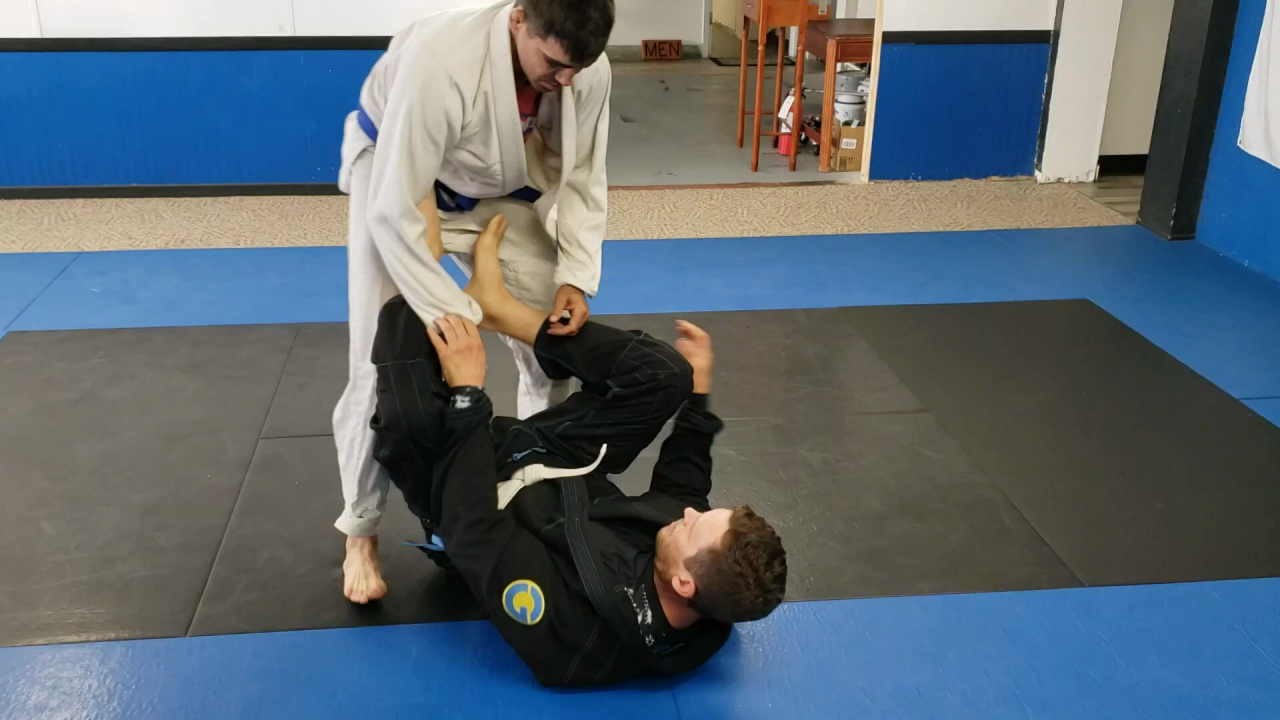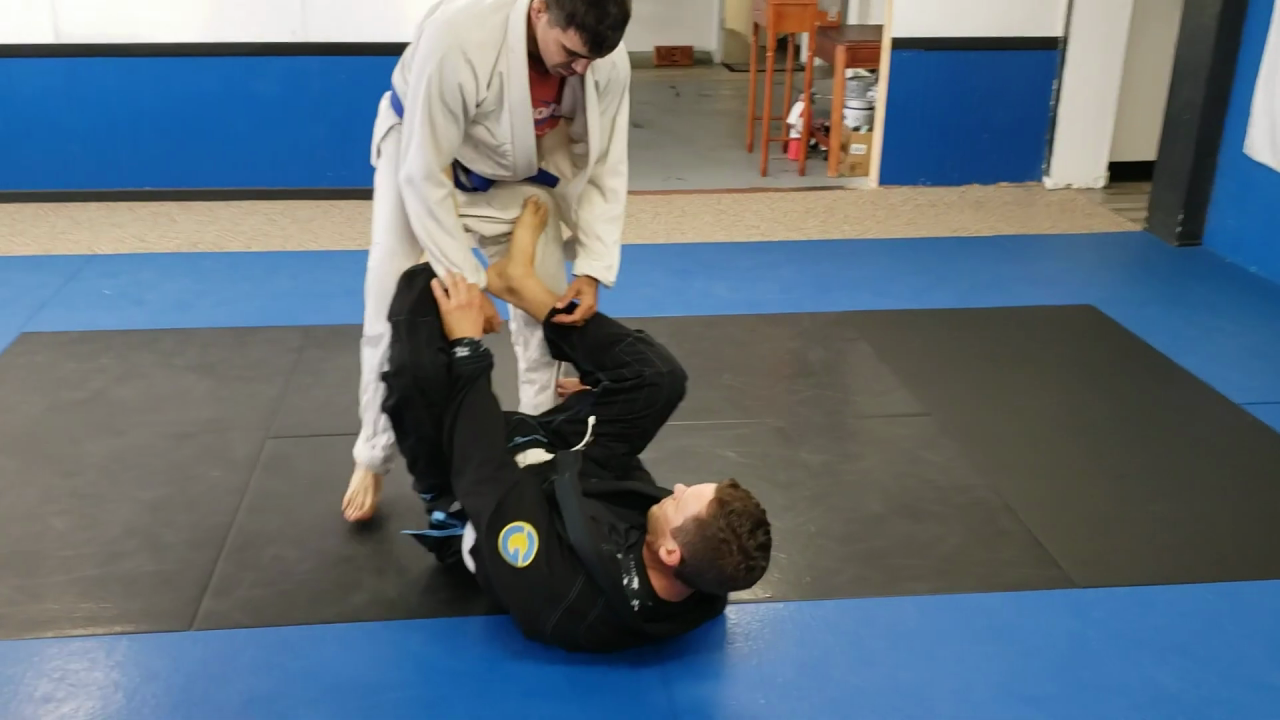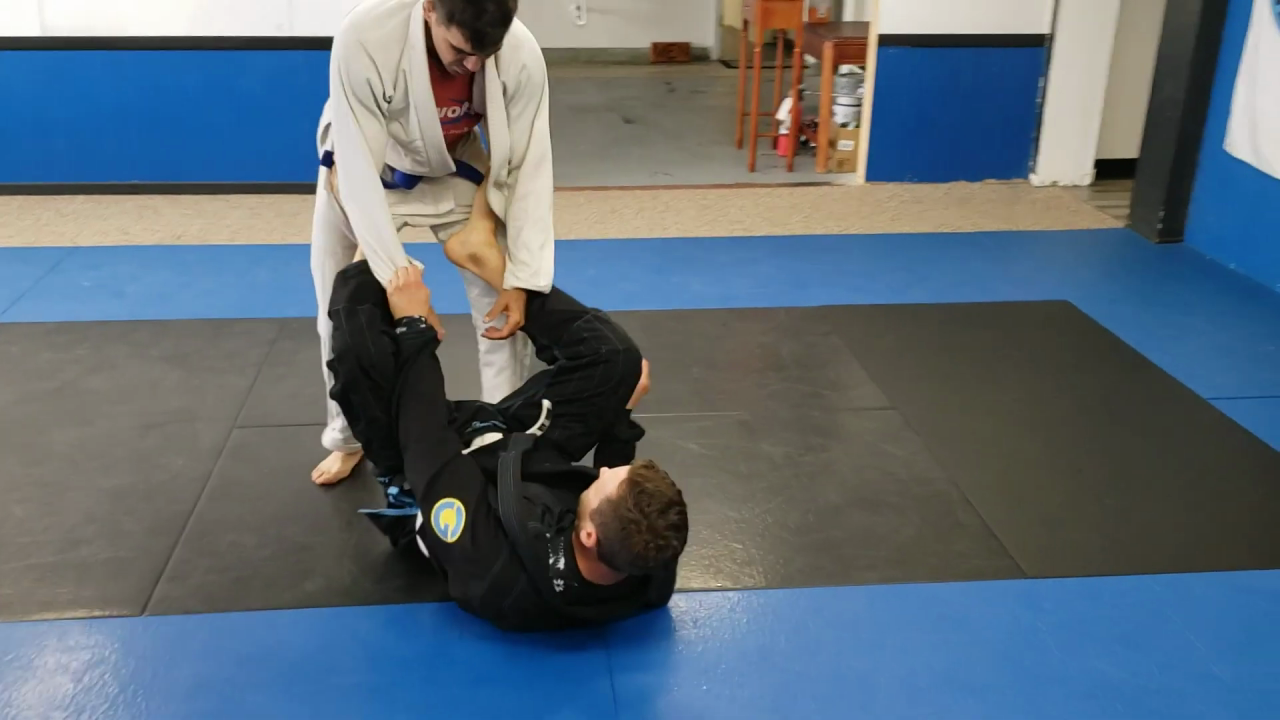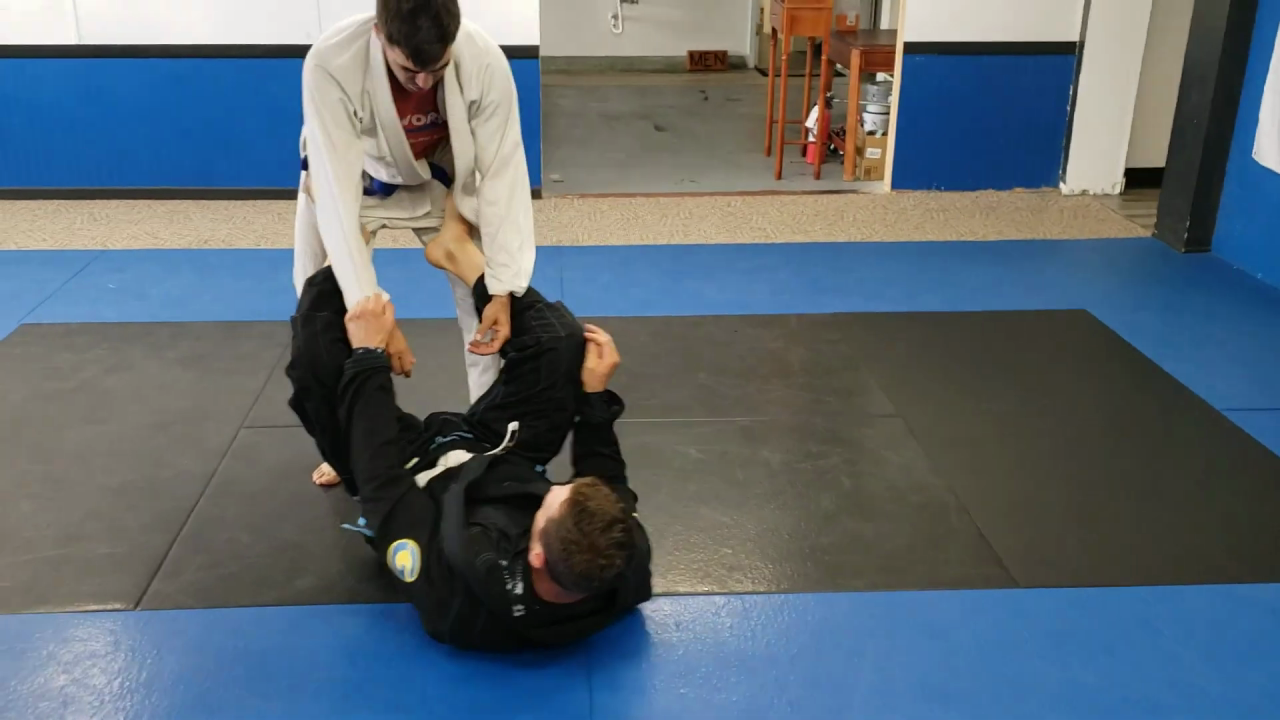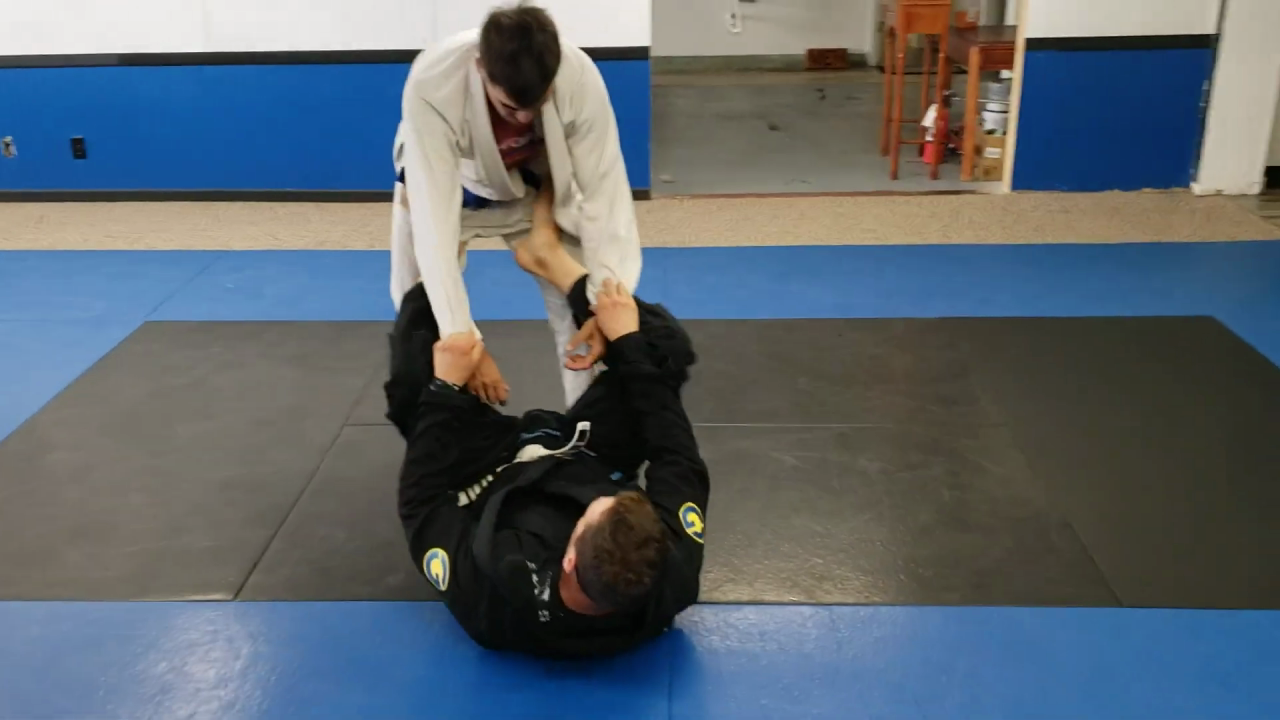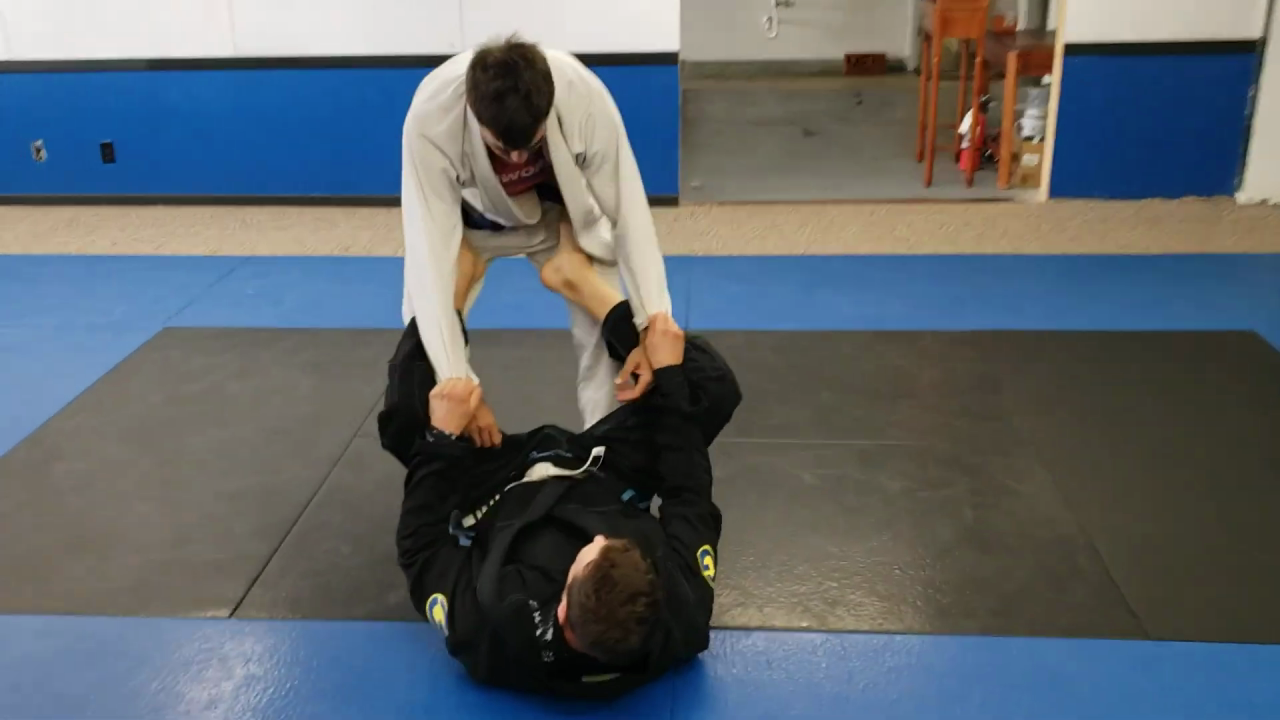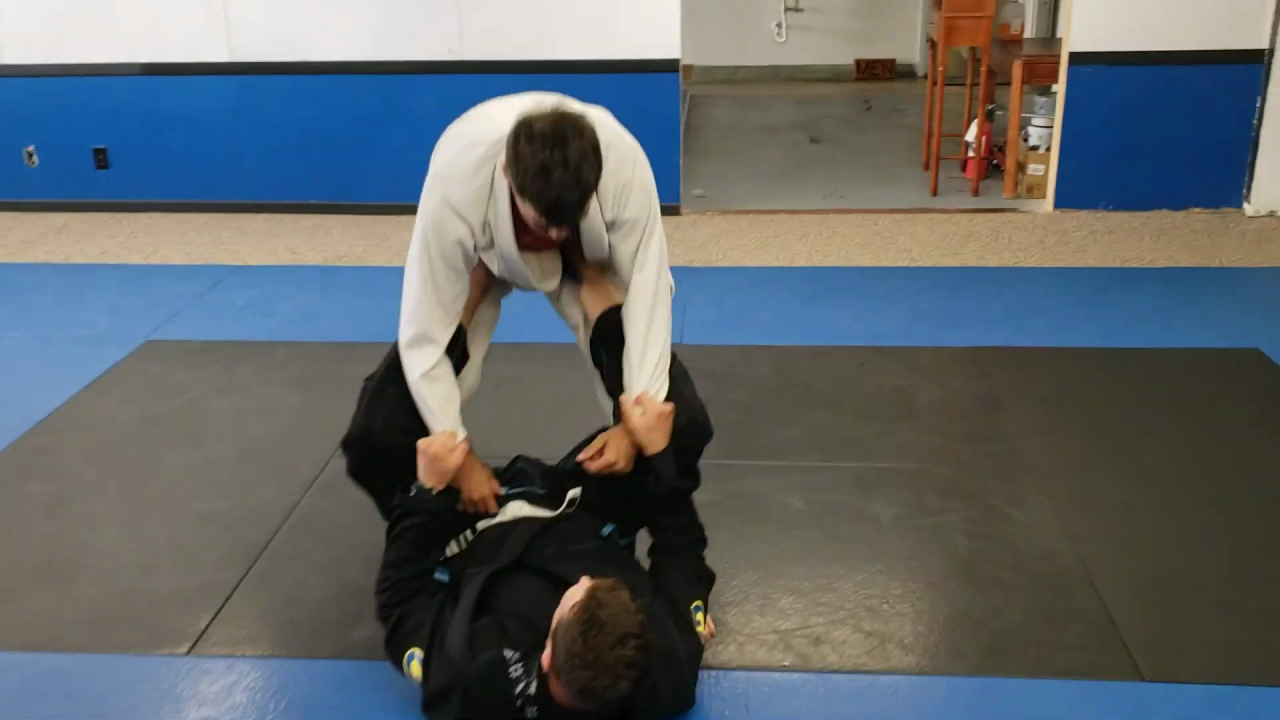
dt=0.3s
person 1, frame 1
left shoulder: (586, 70)
right shoulder: (436, 59)
left elbow: (580, 175)
right elbow: (395, 213)
left wrist: (576, 276)
right wrist: (456, 321)
left hip: (502, 190)
right hip: (395, 182)
left knee: (553, 336)
right knee: (384, 368)
right ankle: (361, 530)
person 1, frame 2
left shoulder: (606, 61)
left elbow: (602, 166)
right elbow: (423, 175)
left wrist: (591, 269)
right wrist: (467, 283)
left hip: (520, 177)
right hip: (426, 160)
left knee: (547, 329)
right knee: (394, 321)
right ankle: (374, 460)
person 1, frame 3
left shoulder: (520, 54)
right shoulder: (364, 40)
left elbow: (529, 166)
right elbow: (360, 172)
left wrist: (522, 281)
left hip: (461, 170)
right hip: (369, 166)
left knee: (504, 308)
right ankle: (348, 436)
person 1, frame 4
left shoulder: (484, 61)
right shoulder: (330, 62)
left elbow: (502, 173)
right elbow: (336, 191)
left wrist: (503, 290)
left hip: (441, 173)
right hip: (352, 175)
left knee: (486, 306)
person 1, frame 5
left shoulder: (579, 79)
right shoulder: (431, 88)
left elbow: (603, 188)
right elbow: (434, 217)
left hip: (534, 184)
right hip: (445, 181)
left knee: (578, 309)
person 1, frame 6
left shoulder: (584, 100)
right shoulder: (430, 121)
left elbow: (628, 214)
right elbow: (429, 256)
left hip: (557, 204)
right hip: (465, 209)
left knee: (603, 320)
right knee: (428, 335)
person 1, frame 7
left shoulder: (624, 166)
right shoulder: (454, 191)
left elbow: (646, 287)
right elbow: (424, 335)
right wrist: (461, 456)
right hip: (482, 248)
left knee: (624, 358)
person 2, frame 1
left shoulder: (576, 638)
right shoulder: (718, 599)
left elbow: (474, 532)
right elbow: (682, 487)
left wrist: (465, 397)
right wrist: (697, 396)
left knee: (412, 422)
right knee: (663, 376)
right ankle: (496, 304)
person 2, frame 2
left shoulder: (568, 596)
right shoulder: (707, 575)
left elbow: (483, 475)
left wrist: (466, 348)
right wrist: (596, 405)
left hip: (480, 498)
left knee: (420, 376)
right knee: (656, 376)
left ankle: (431, 258)
right ankle: (520, 282)
person 2, frame 3
left shoulder: (497, 570)
right shoulder: (652, 571)
left elbow: (427, 447)
left wrist: (412, 327)
right wrist: (618, 420)
left knee: (365, 353)
right knee: (612, 354)
right ankle: (486, 259)
person 2, frame 4
left shoulder: (458, 596)
right shoulder: (624, 567)
left elbow: (381, 482)
left wrist: (367, 359)
right wrist: (594, 395)
left hip: (425, 478)
left knee: (320, 367)
right knee: (558, 344)
right ankle: (458, 251)
person 2, frame 5
left shoulder: (491, 600)
right shoulder: (674, 573)
left elbow: (422, 502)
right elbow: (677, 456)
left wrist: (444, 390)
right wrist: (631, 342)
left knee: (415, 382)
right knee: (664, 347)
right ankle: (547, 257)
person 2, frame 6
left shoulder: (489, 638)
right shoulder: (684, 614)
left elbow: (421, 548)
right elbow: (690, 495)
left wrist: (442, 438)
right wrist: (669, 374)
right knee: (708, 387)
right ankle: (579, 280)
person 2, frame 7
left shoulder: (466, 686)
right shoulder: (666, 677)
left elbow: (401, 605)
right elbow: (683, 563)
left wrist: (427, 492)
right wrist: (659, 454)
